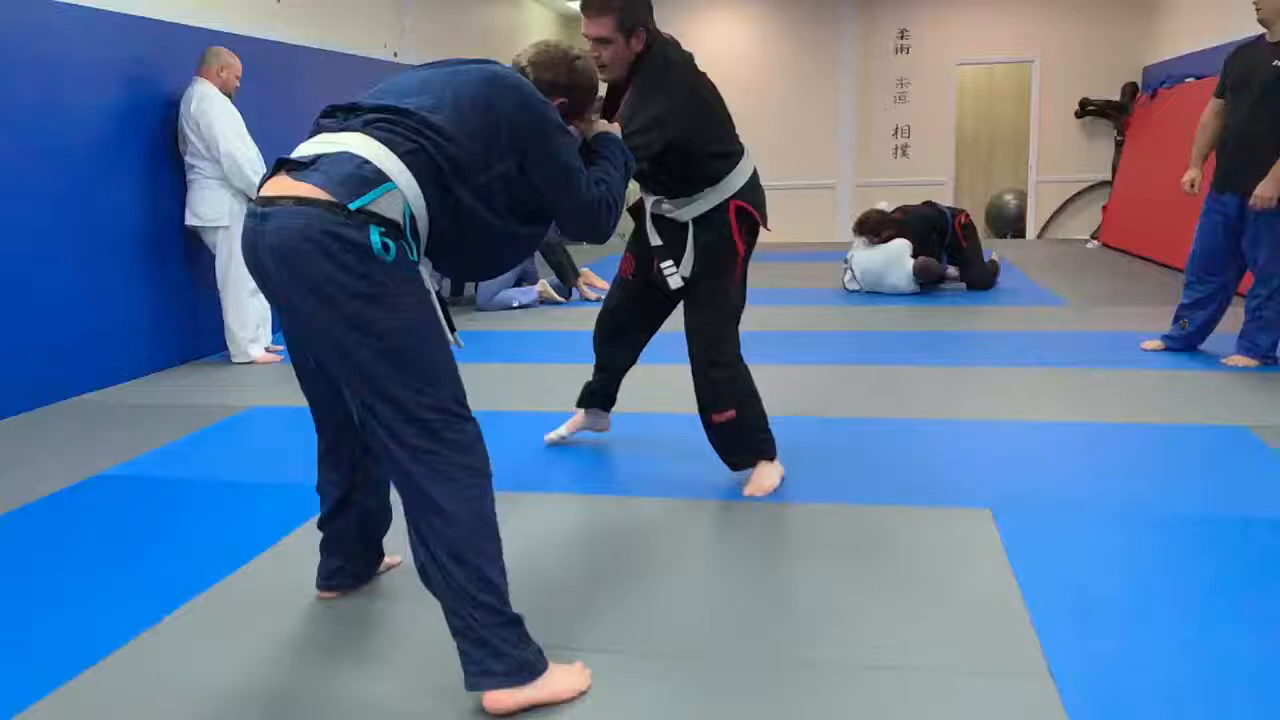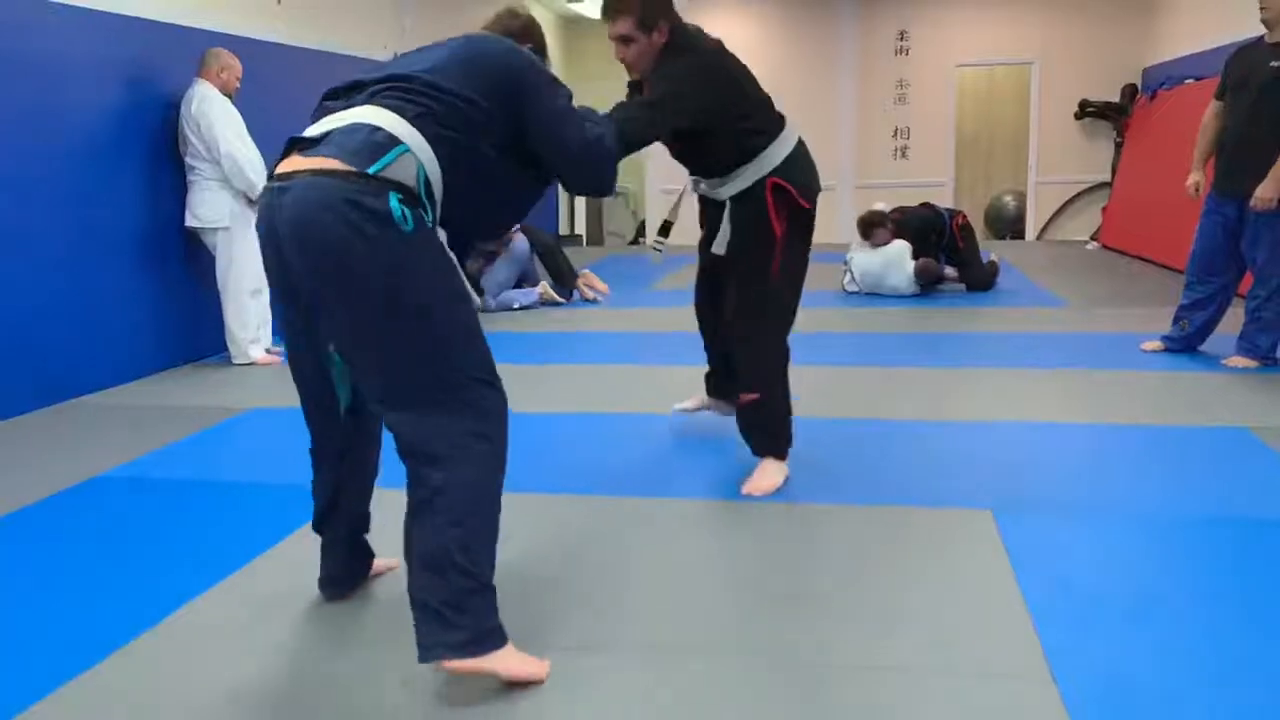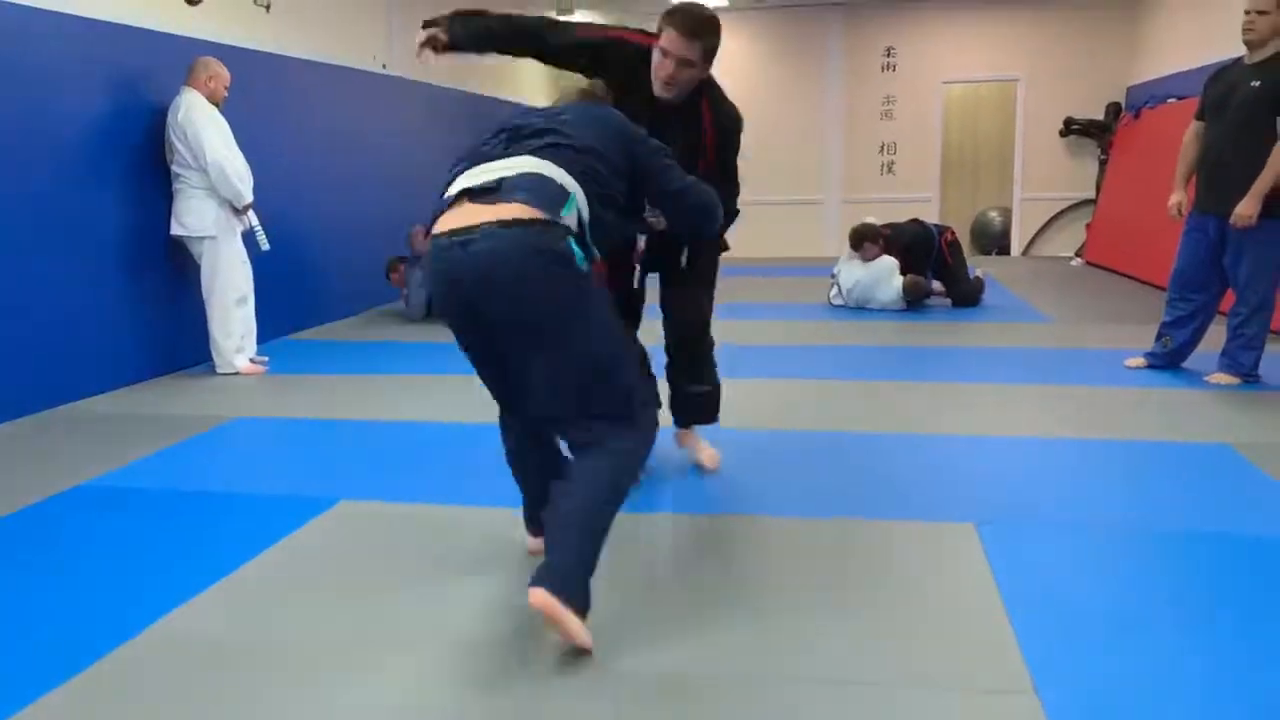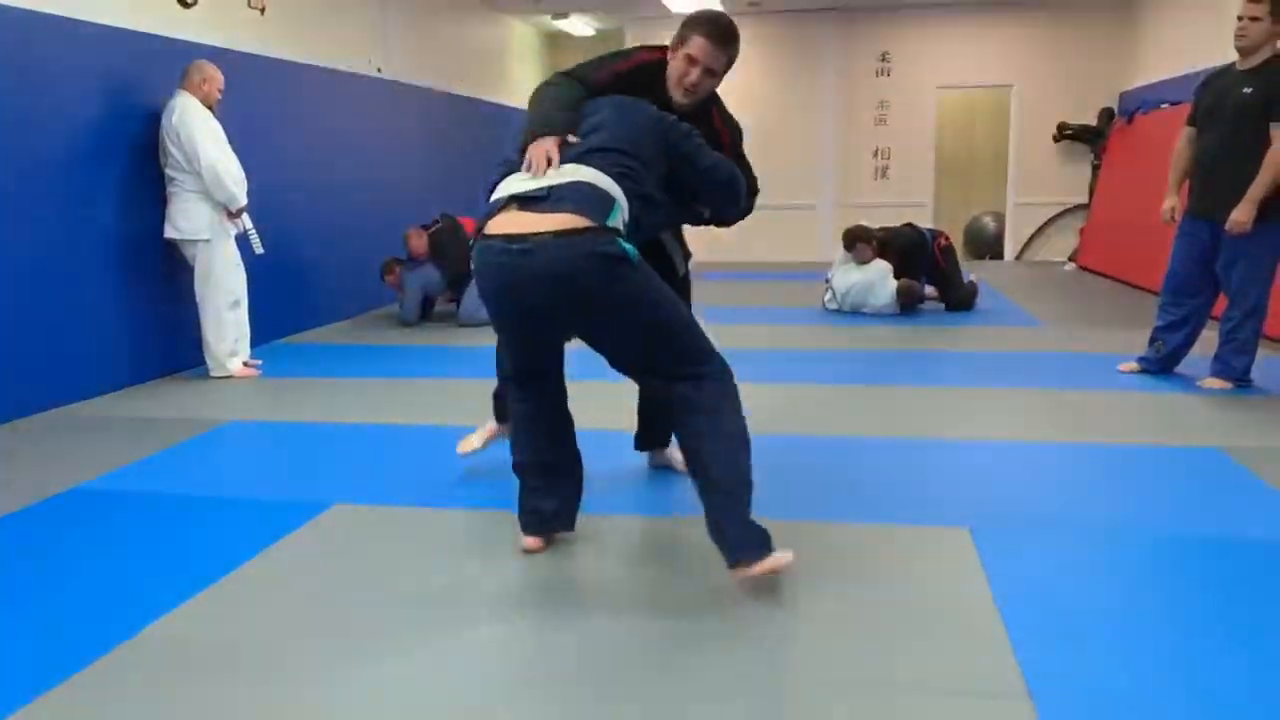
dt=0.5s
person 1, frame 1
left shoulder: (445, 76)
right shoulder: (525, 108)
right elbow: (590, 217)
right wrist: (611, 146)
left hip: (271, 220)
right hip: (341, 237)
left knee: (352, 414)
right knee: (436, 441)
left ankle: (346, 561)
person 1, frame 2
left shoulder: (426, 64)
right shoulder: (517, 68)
right elbow: (591, 171)
left wrist: (464, 240)
right wrist: (593, 124)
left hip: (283, 200)
right hip: (357, 210)
left knee: (342, 400)
right knee: (460, 413)
left ankle: (344, 564)
right ankle: (464, 633)
person 1, frame 3
left shoulder: (515, 125)
right shoulder: (618, 131)
right elbow: (702, 215)
left hip: (446, 248)
right hip: (527, 247)
left knee: (520, 392)
right knee: (621, 421)
left ankle: (546, 520)
right ankle: (560, 583)
person 1, frame 4
right shoulder: (649, 119)
right elbow: (729, 191)
right wrist: (690, 206)
left hip: (496, 254)
right hip: (581, 253)
left knee: (531, 381)
right knee: (700, 380)
left ankle: (540, 520)
right ankle: (743, 544)
person 2, frame 1
left shoulder: (668, 80)
right shoulder: (635, 61)
right elbow: (611, 122)
left hip: (720, 214)
right hip: (669, 209)
left knee: (712, 343)
right knee: (620, 316)
left ankle: (760, 457)
right ankle: (594, 409)
person 2, frame 2
left shoulder: (690, 67)
right shoulder: (670, 53)
left elbow: (635, 126)
right elbow: (639, 110)
left hip: (772, 189)
right hip: (731, 191)
left knee: (756, 316)
right knee: (713, 300)
left ankle: (773, 453)
right ankle: (723, 393)
person 2, frame 3
left shoulder: (719, 118)
right shoulder: (626, 53)
left elbow: (717, 205)
left knee: (687, 326)
right knee: (616, 318)
left ankle: (688, 426)
person 2, frame 4
left shoulder: (718, 128)
right shoulder: (638, 68)
left elbow: (739, 197)
right elbow: (567, 86)
left wrist: (689, 203)
right wrist: (546, 130)
left hip: (653, 234)
left ankle: (657, 444)
person 3, frame 1
right shoulder: (1242, 54)
right elbow: (1214, 113)
right wrist: (1196, 165)
right hip: (1226, 186)
right knee: (1206, 266)
right ankle: (1181, 336)
person 3, frame 2
right shoulder: (1242, 56)
right elbow: (1215, 114)
right wrist: (1198, 168)
right hip: (1227, 187)
right knee: (1206, 267)
right ankle: (1182, 336)
person 3, frame 3
right shoulder: (1222, 76)
right elbow: (1196, 134)
right wrist: (1180, 187)
right hip: (1208, 206)
right knee: (1188, 283)
left ankle: (1239, 366)
right ankle: (1164, 353)
person 3, frame 4
right shoulder: (1213, 82)
right elbow: (1188, 140)
right wrist: (1172, 192)
right hip: (1201, 211)
left knee: (1243, 297)
right knee: (1180, 288)
left ankle: (1230, 371)
right ankle: (1157, 358)
person 4, frame 1
left shoulder: (199, 98)
right shoulder: (210, 101)
right elbow: (231, 152)
left wrist: (253, 188)
right wrist: (258, 189)
left hip: (224, 201)
right hip: (224, 204)
left knee: (252, 273)
right knee: (241, 278)
left ankle: (259, 339)
right ankle: (247, 348)
person 4, frame 2
left shoulder: (199, 100)
right shoulder: (210, 101)
right elbow: (231, 153)
left wrist: (252, 189)
right wrist: (258, 189)
left hip: (223, 202)
right hip: (225, 205)
left knee: (253, 273)
right knee: (241, 278)
left ankle: (259, 340)
right ankle: (247, 349)
person 4, frame 3
left shoulder: (187, 108)
right shoulder: (196, 110)
right elbow: (217, 161)
left wrist: (237, 199)
right wrist: (242, 198)
left hip: (209, 211)
right hip: (209, 214)
left knee: (236, 282)
right knee: (226, 287)
left ankle: (242, 350)
right ankle: (231, 359)
person 4, frame 4
left shoulder: (183, 111)
right shoulder: (189, 112)
right elbow: (211, 164)
left wrist: (230, 202)
right wrist: (236, 200)
left hip: (204, 214)
right hip: (204, 217)
left knee: (231, 285)
right knee: (220, 291)
left ankle: (235, 353)
right ankle: (224, 362)
